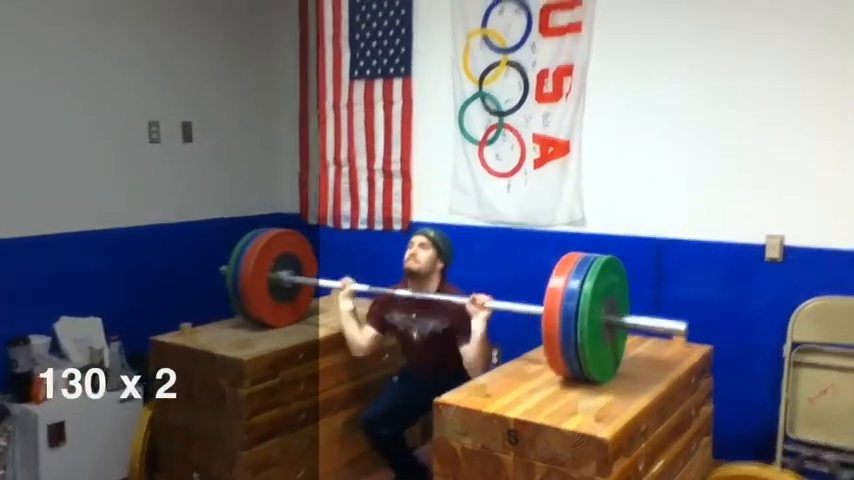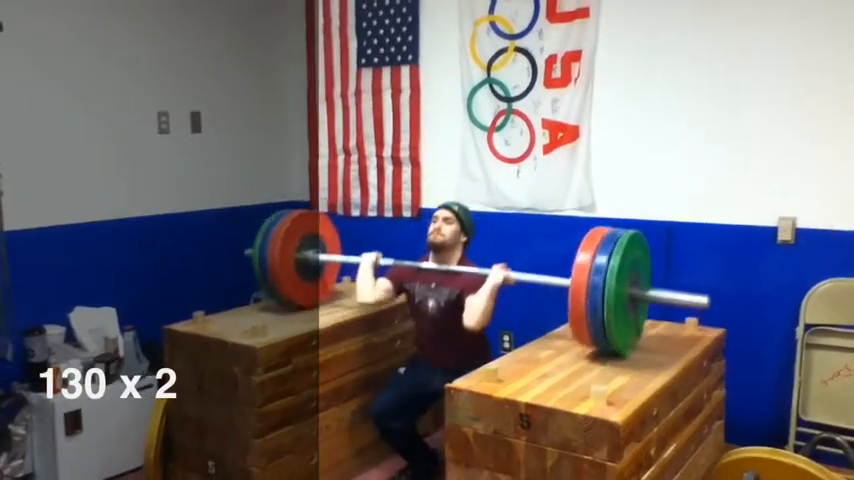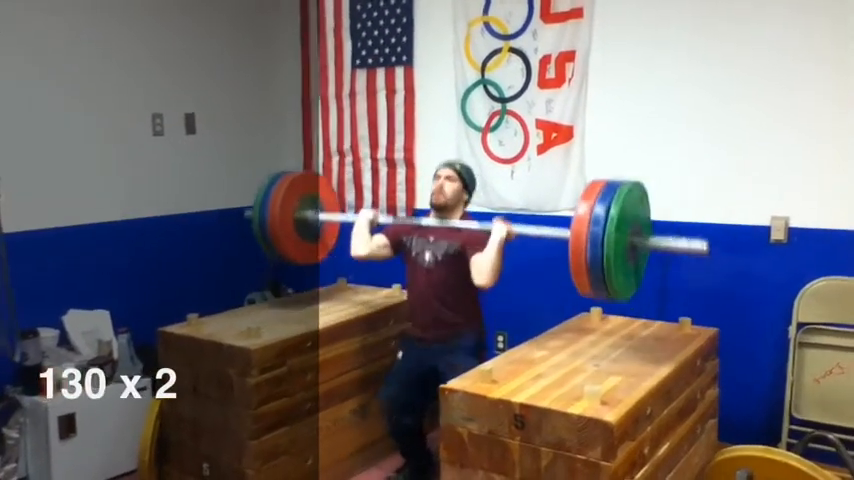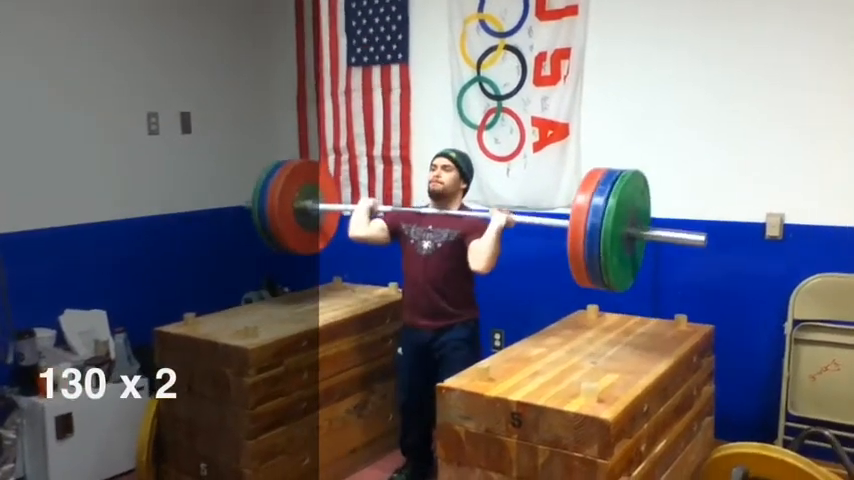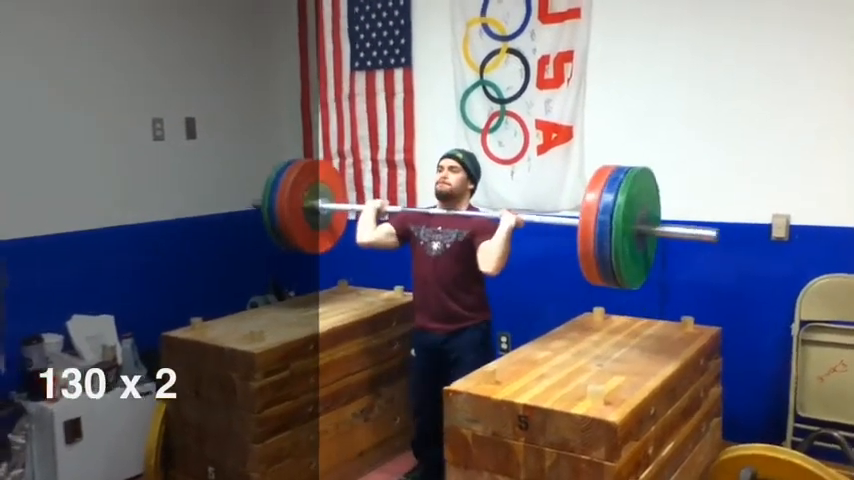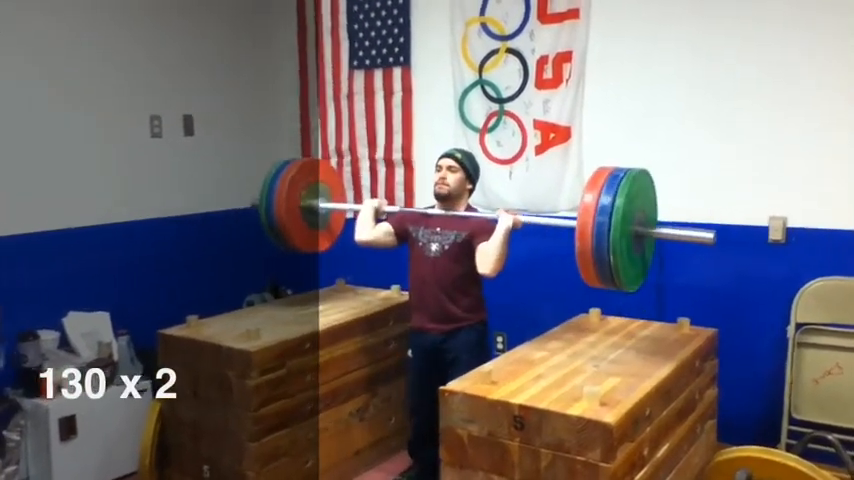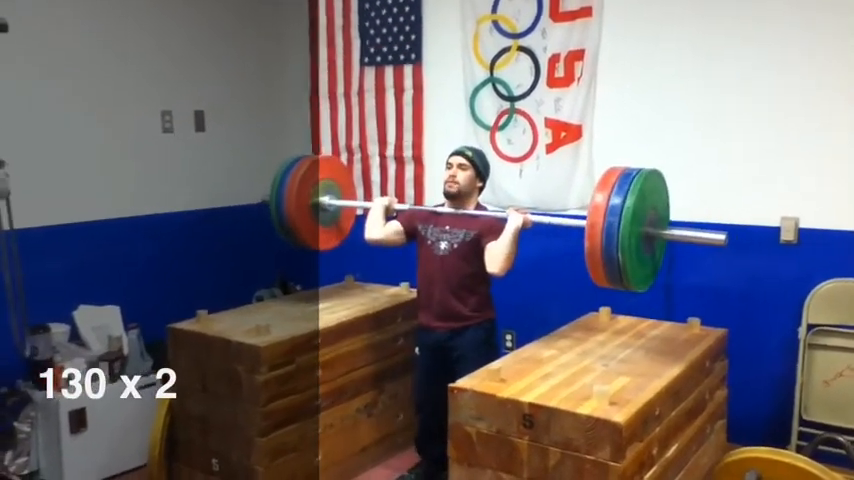
dt=0.3s
person 1, frame 1
left shoulder: (457, 305)
right shoulder: (389, 300)
left elbow: (477, 372)
right elbow: (360, 347)
left wrist: (480, 320)
right wrist: (346, 302)
left hip: (457, 384)
right hip: (416, 378)
right knee: (375, 421)
person 1, frame 2
left shoulder: (472, 278)
right shoulder: (409, 272)
left elbow: (473, 323)
right elbow: (366, 297)
left wrist: (494, 283)
right wrist: (367, 264)
left hip: (467, 369)
right hip: (425, 364)
right knee: (383, 413)
person 1, frame 3
left shoulder: (473, 235)
right shoulder: (408, 230)
left elbow: (483, 279)
right elbow: (361, 251)
left wrist: (498, 237)
right wrist: (364, 219)
left hip: (461, 344)
right hip: (418, 340)
right knee: (398, 409)
person 1, frame 4
left shoulder: (472, 224)
right shoulder: (405, 218)
left elbow: (481, 264)
right elbow: (358, 232)
left wrist: (497, 226)
right wrist: (364, 206)
left hip: (456, 332)
right hip: (414, 330)
right knee: (411, 403)
person 1, frame 5
left shoulder: (481, 224)
right shoulder: (414, 220)
left elbow: (490, 266)
right elbow: (366, 239)
left wrist: (506, 227)
right wrist: (371, 210)
left hip: (468, 334)
right hip: (426, 332)
right knee: (425, 406)
person 1, frame 6
left shoulder: (480, 225)
right shoulder: (412, 219)
left elbow: (488, 267)
right elbow: (365, 237)
left wrist: (504, 227)
right wrist: (370, 208)
left hip: (465, 334)
right hip: (422, 332)
right knee: (421, 406)
person 1, frame 7
left shoulder: (488, 223)
right shoulder: (422, 217)
left elbow: (496, 266)
right elbow: (375, 235)
left wrist: (514, 226)
right wrist: (380, 206)
left hip: (472, 332)
right hip: (429, 330)
right knee: (428, 404)
